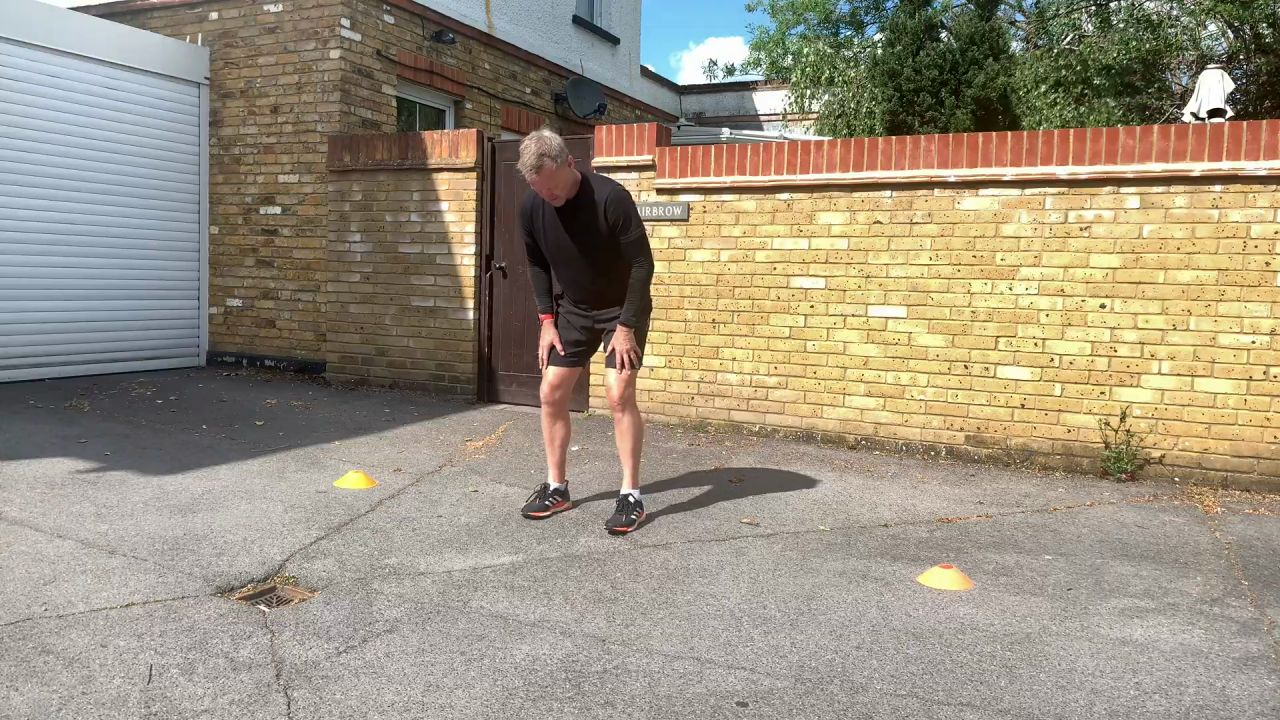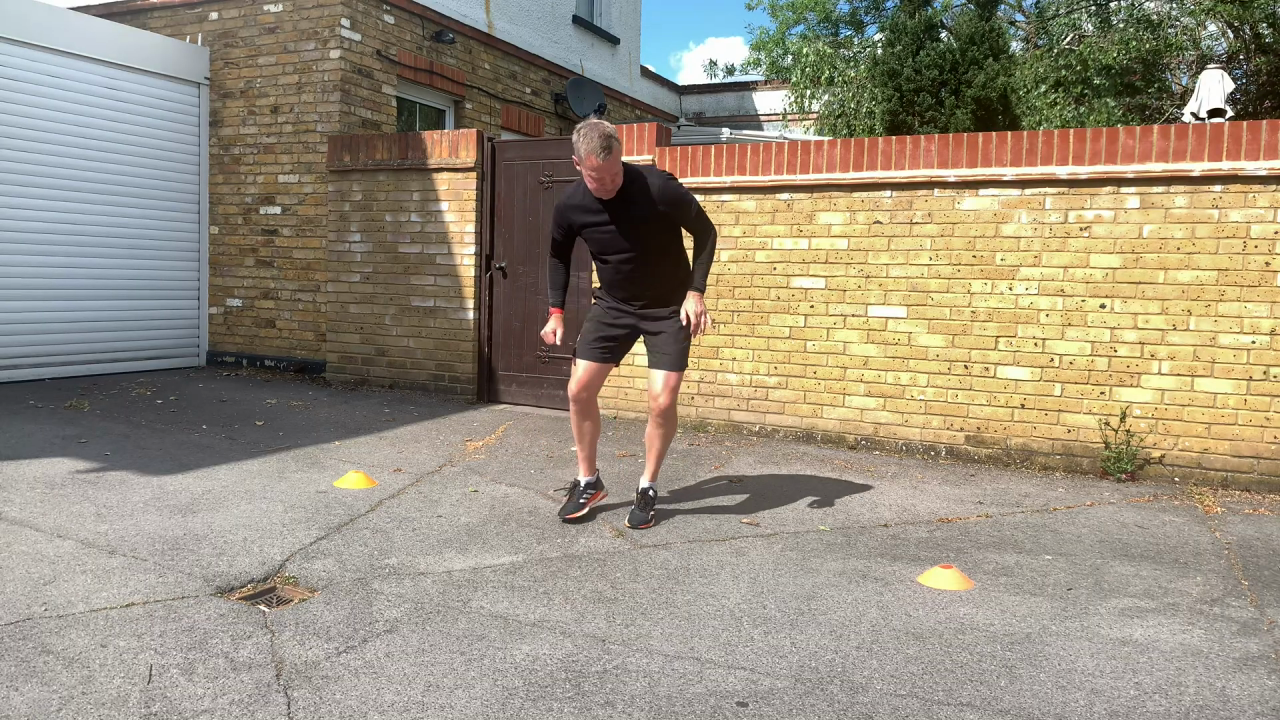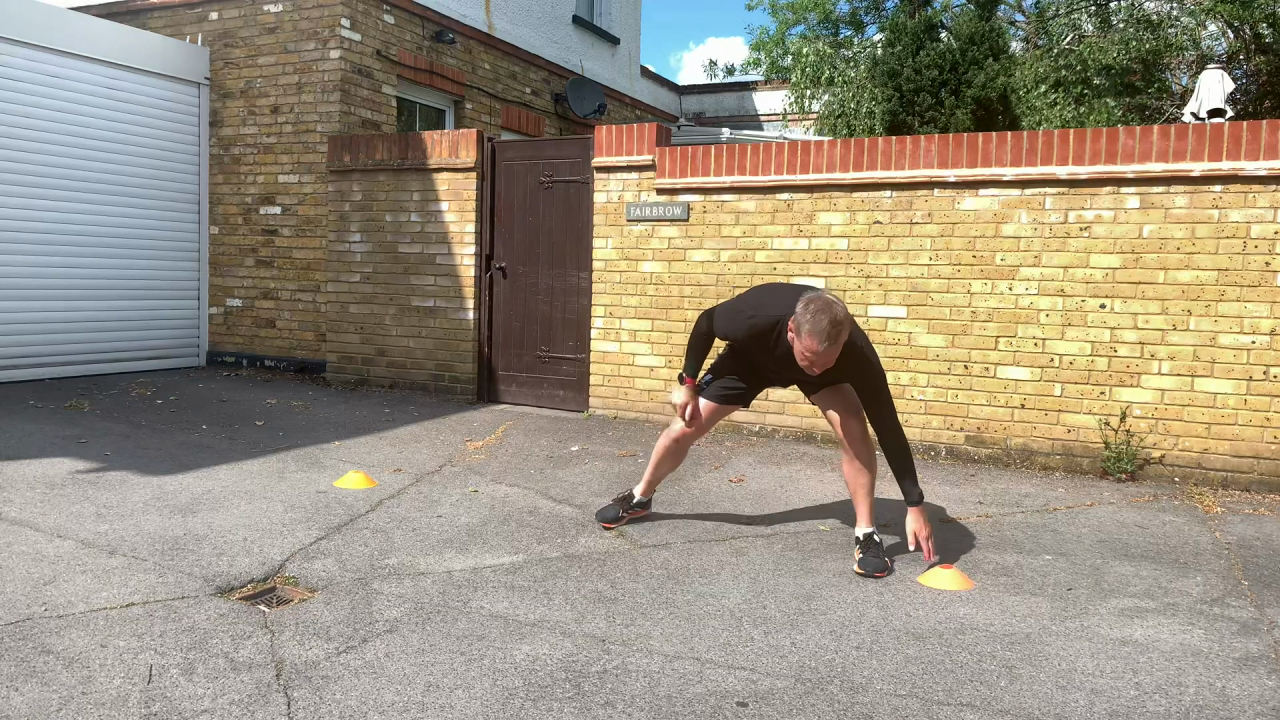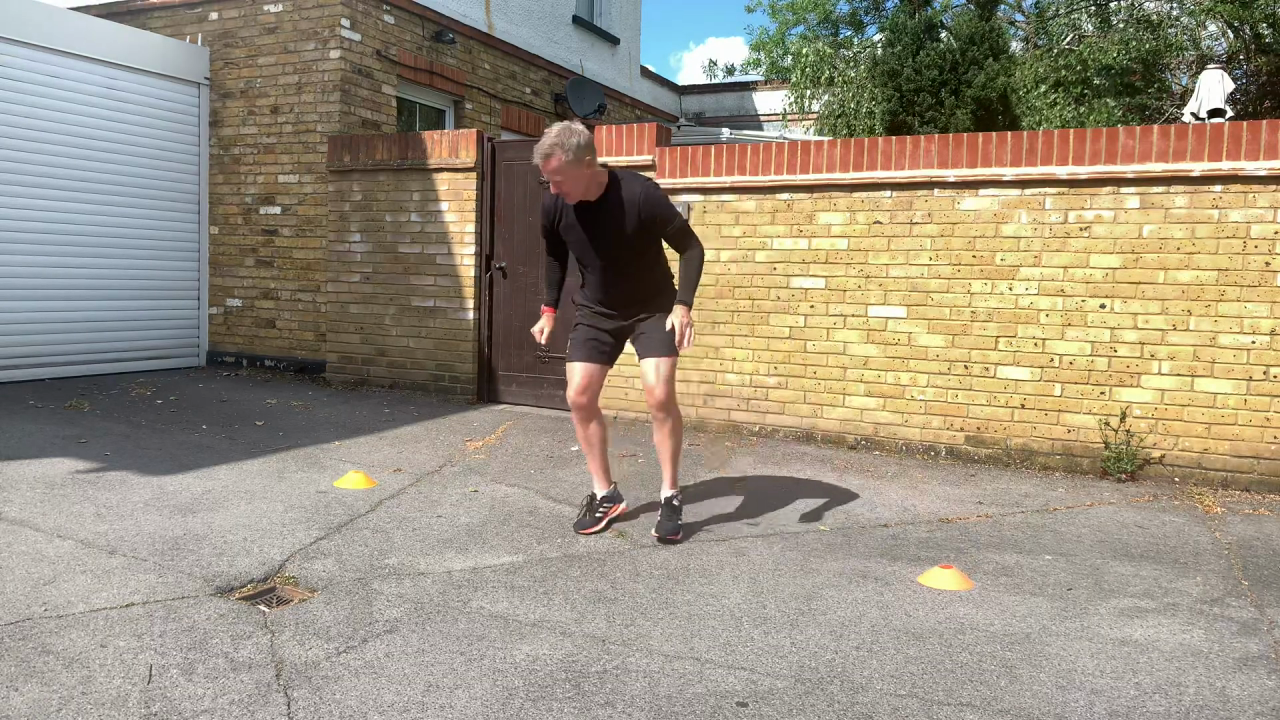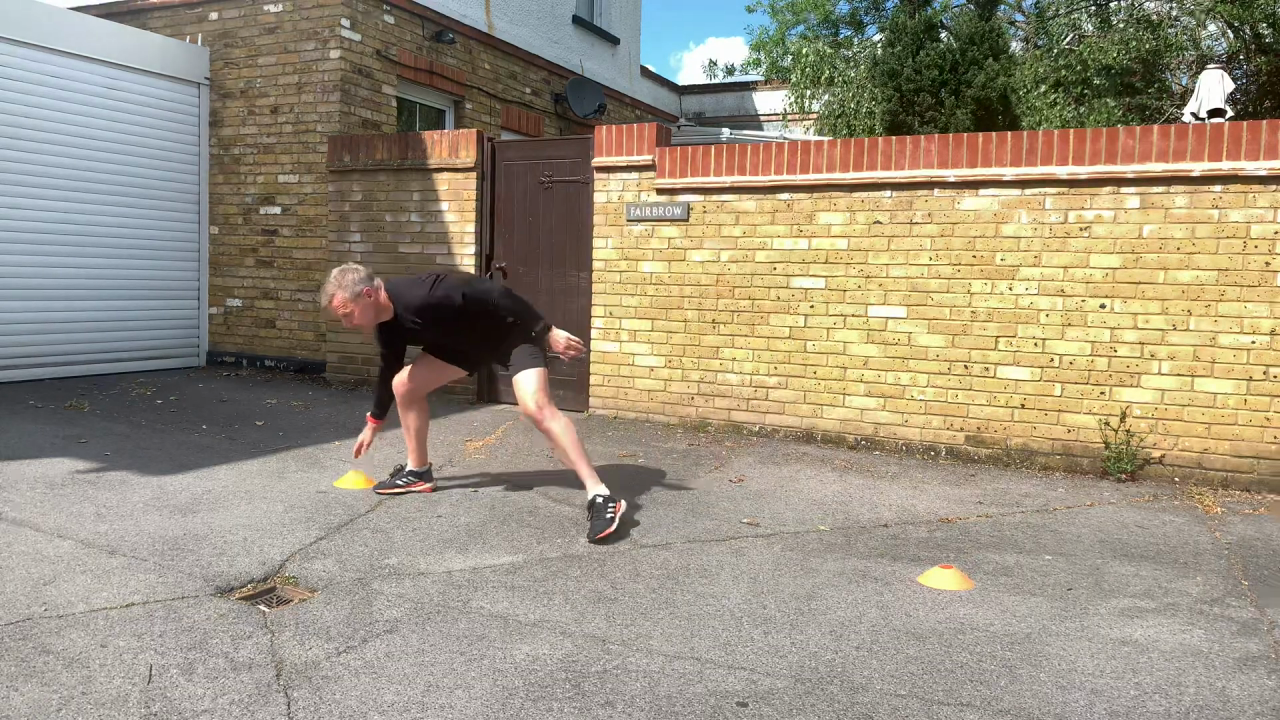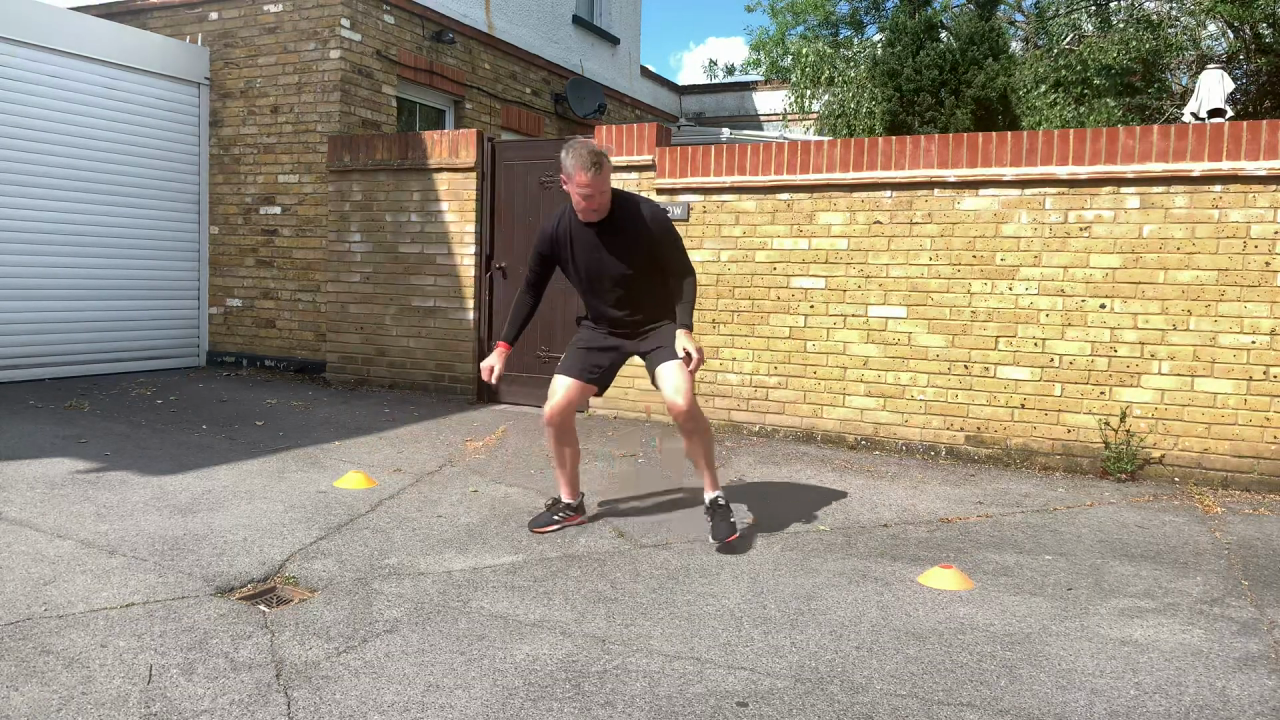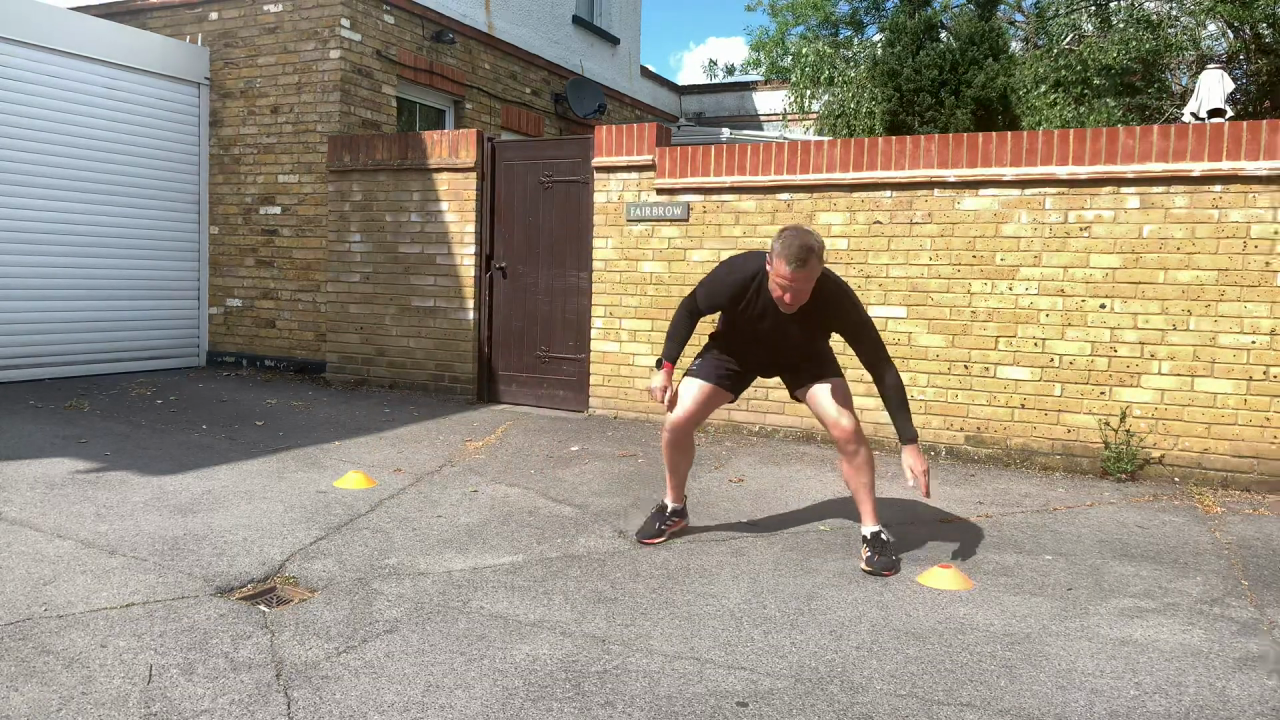
dt=0.7s
person 1, frame 1
left shoulder: (611, 198)
right shoulder: (531, 207)
left elbow: (641, 265)
right elbow: (537, 263)
left wrist: (626, 326)
right wrist: (547, 320)
left hip: (621, 308)
right hip: (573, 309)
left knee: (619, 395)
right knee: (551, 393)
left ankle: (631, 496)
right ankle: (556, 487)
person 1, frame 2
left shoulder: (658, 187)
right shoulder: (570, 204)
left elbow: (705, 233)
right elbow: (560, 256)
left wrist: (695, 291)
right wrist: (556, 312)
left hip: (669, 306)
right hip: (612, 303)
left knee: (662, 400)
right knee: (579, 390)
left ankle: (647, 488)
right ankle: (588, 481)
person 1, frame 3
left shoulder: (857, 356)
right shoulder: (754, 318)
left elbow: (888, 427)
right elbow: (705, 323)
left wrist: (914, 506)
right wrist: (687, 384)
right hip: (750, 360)
left knee: (854, 430)
right knee: (682, 429)
left ankle: (866, 535)
right ankle: (639, 497)
person 1, frame 4
left shoulder: (641, 195)
right shoulder: (554, 207)
left elbow: (690, 246)
right elbow: (555, 258)
left wrist: (682, 305)
right wrist: (549, 312)
left hip: (652, 307)
right hip: (596, 308)
left knee: (660, 396)
right knee: (579, 398)
left ankle: (669, 496)
right ankle: (605, 494)
person 1, frame 5
left shoulder: (422, 295)
right shoulder: (387, 325)
left elbow: (494, 292)
right elbow: (388, 369)
left wrist: (549, 332)
right wrist: (373, 423)
left hip: (515, 333)
right hip: (469, 342)
left knee: (536, 406)
right knee: (404, 385)
left ankle: (600, 496)
right ankle: (418, 470)
person 1, frame 6
left shoulder: (645, 216)
right shoulder: (557, 229)
left elbow: (682, 274)
right elbow: (531, 290)
left wrist: (684, 329)
right wrist: (502, 348)
left hip: (655, 323)
right hip: (600, 327)
left knee: (681, 404)
right knee: (556, 414)
left ankle: (714, 497)
right ankle: (570, 501)
person 1, frame 7
left shoulder: (837, 297)
right shoulder: (738, 275)
left elbow: (882, 367)
right elbow: (689, 309)
left wrist: (909, 443)
right wrist: (666, 368)
left hip: (803, 357)
right hip: (733, 348)
left knee: (846, 430)
right knee: (678, 421)
left ankle: (872, 531)
right ankle: (673, 507)
